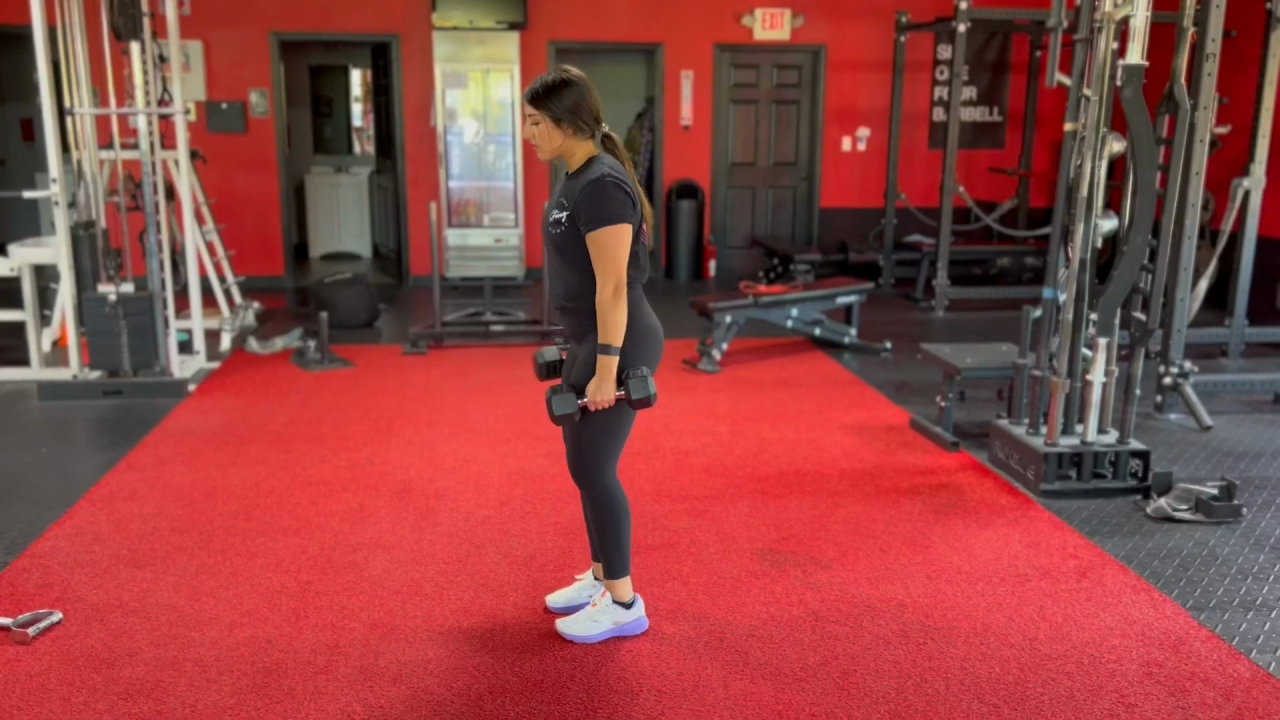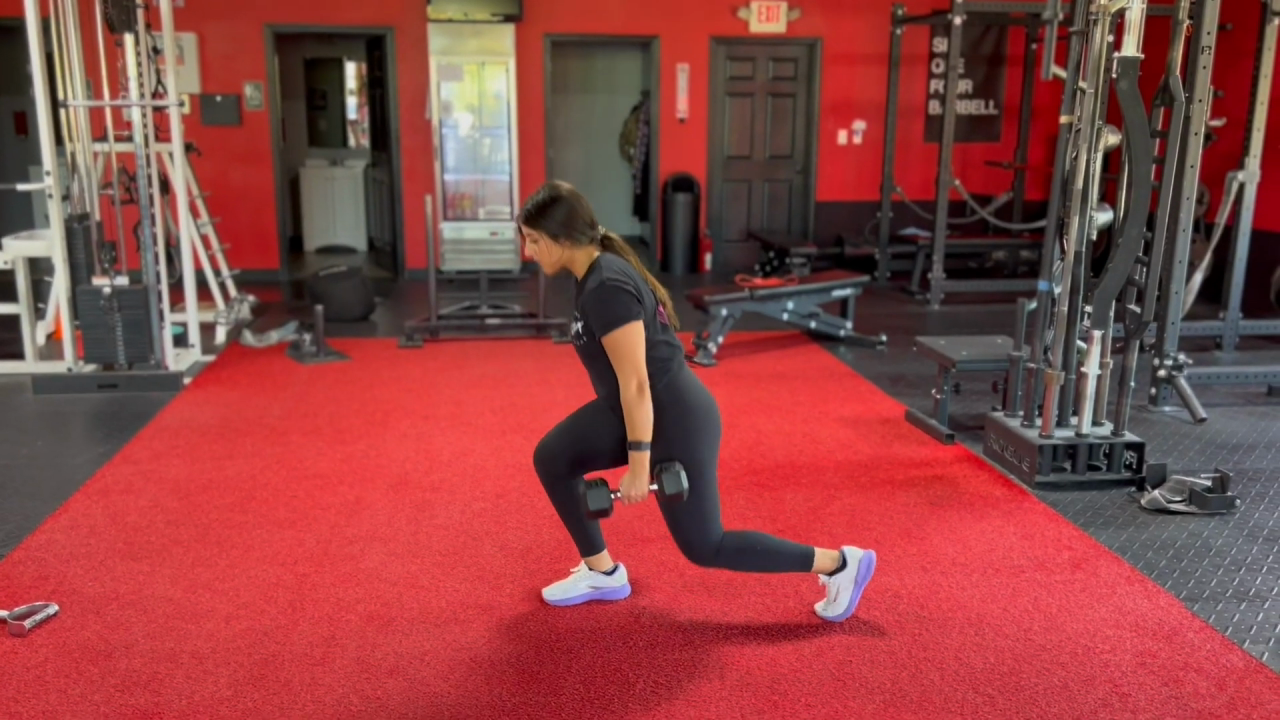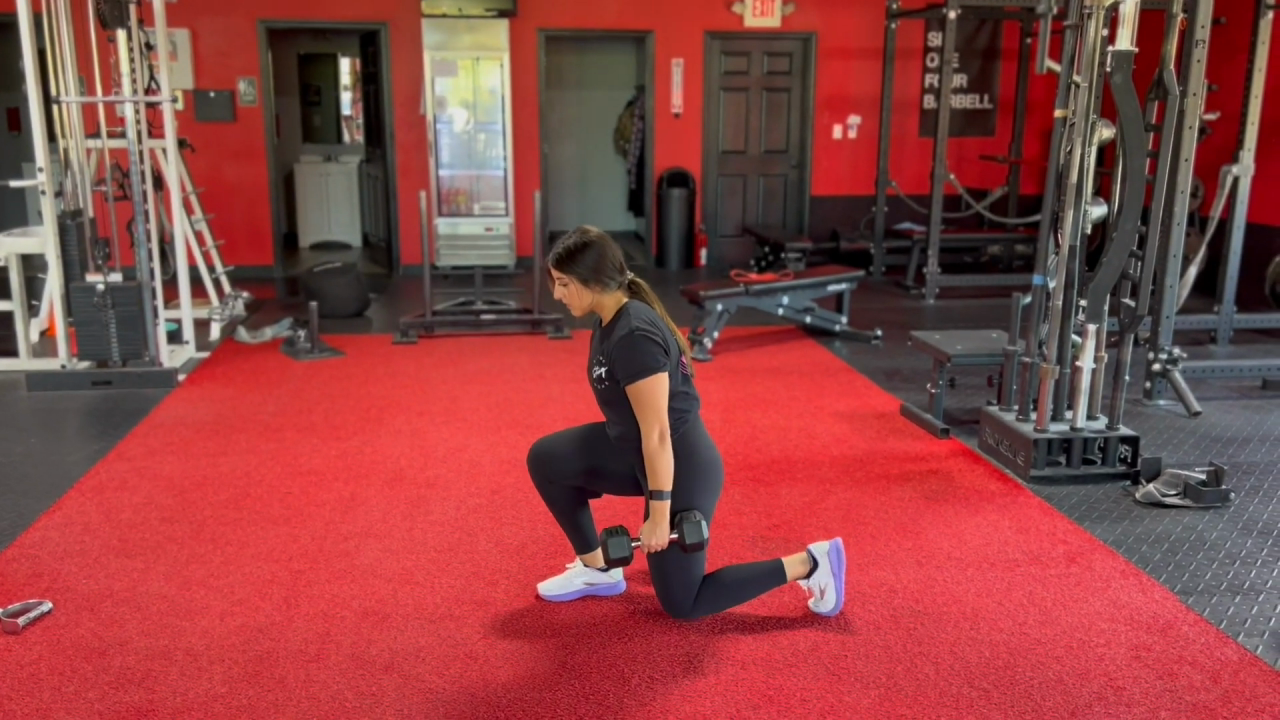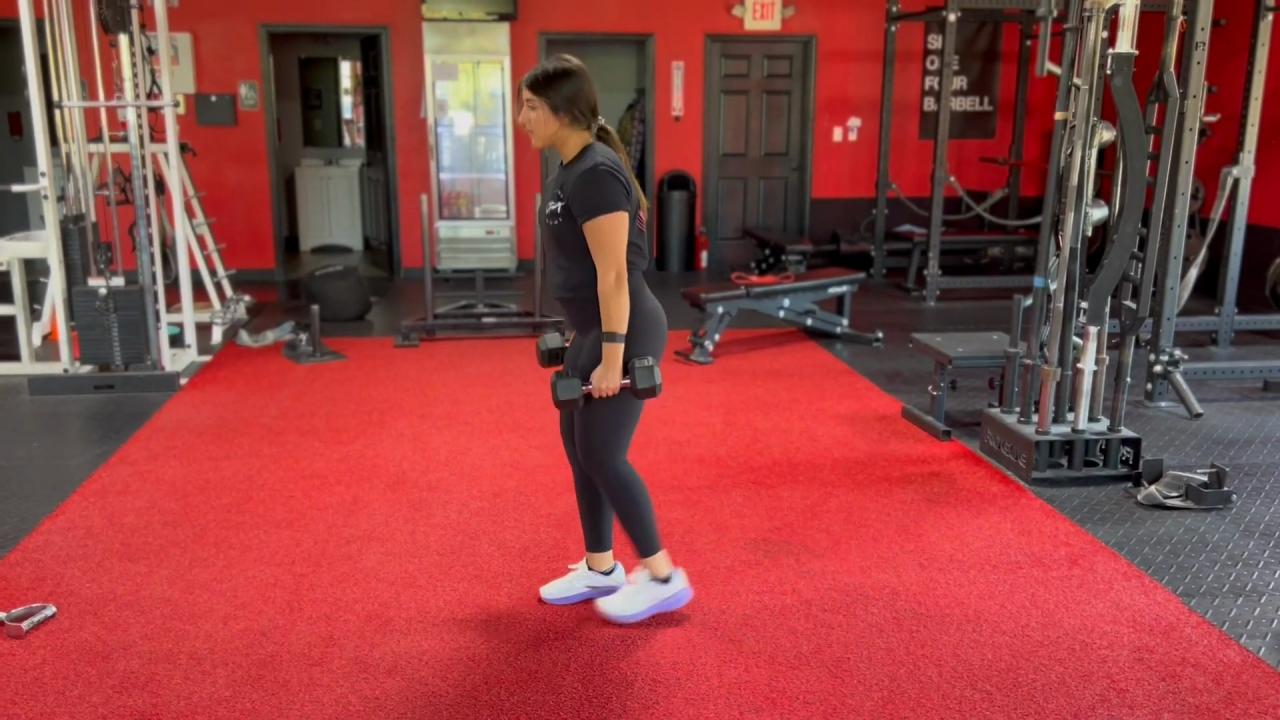
dt=0.7s
person 1, frame 1
left shoulder: (602, 184)
right shoulder: (579, 178)
left elbow: (614, 286)
left wrist: (606, 370)
left hip: (619, 343)
right hip: (592, 339)
left knee: (591, 469)
right knee: (586, 463)
left ankle: (623, 604)
right ankle: (603, 576)
person 1, frame 2
left shoulder: (607, 289)
right shoulder: (595, 276)
left elbow: (635, 382)
left wrist: (638, 462)
right wrist: (621, 438)
left hip: (676, 419)
right hip: (647, 411)
left knee: (702, 545)
right knee: (552, 458)
left ankle: (840, 563)
right ankle: (602, 572)
person 1, frame 3
left shoulder: (634, 337)
right shoulder: (612, 320)
left elbow: (658, 432)
left wrist: (658, 513)
right wrist: (598, 466)
left hip: (682, 467)
left knee: (682, 603)
right knee: (546, 459)
left ankle: (810, 563)
right ankle: (596, 568)
person 1, frame 4
left shoulder: (597, 173)
right shoulder: (575, 168)
left elbow: (614, 274)
left wrist: (612, 359)
left hip: (624, 331)
right hip: (595, 329)
left knee: (602, 456)
right knee: (579, 448)
left ankle: (663, 578)
right ankle: (600, 568)
